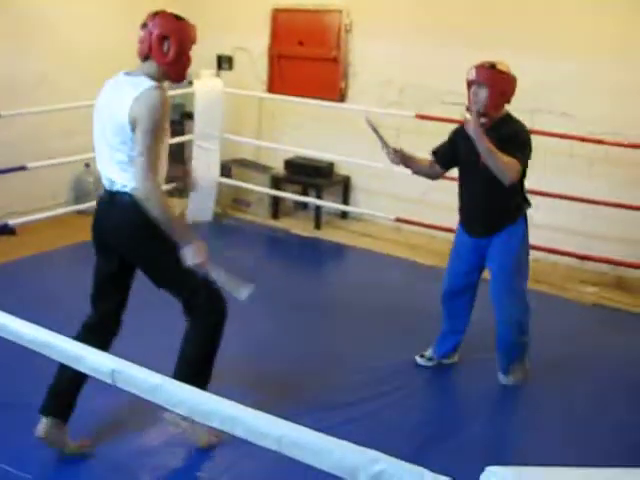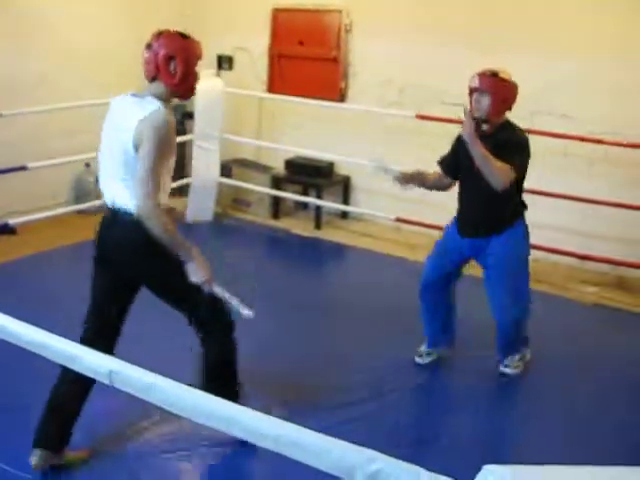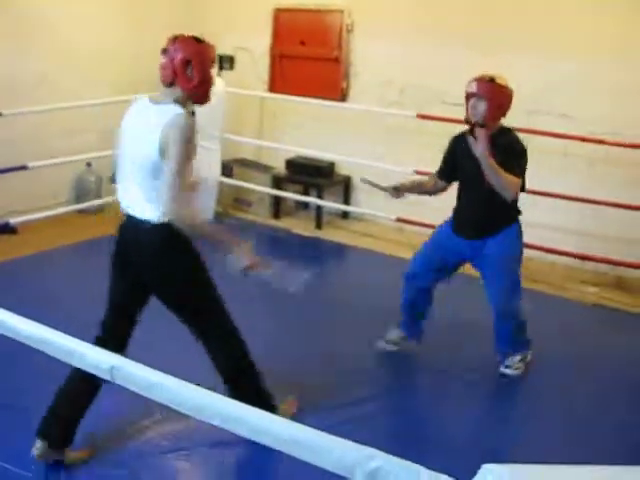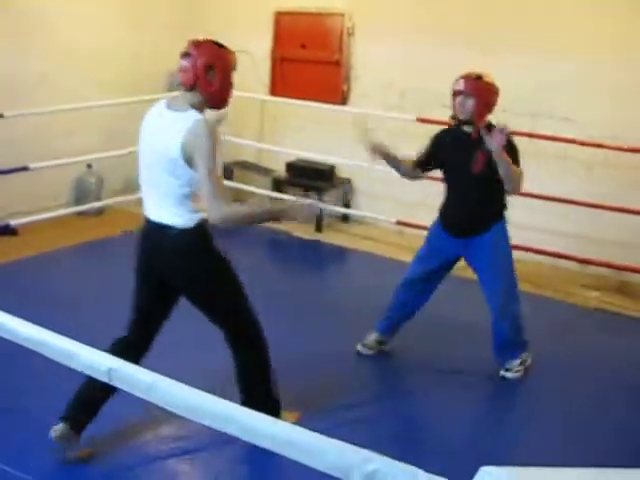
dt=0.1s
person 1, frame 1
left shoulder: (115, 84)
right shoulder: (151, 98)
right elbow: (145, 185)
left wrist: (167, 174)
right wrist: (188, 240)
left hip: (107, 213)
right hip: (136, 219)
left knee: (101, 319)
right knee: (208, 307)
left ankle: (53, 419)
person 1, frame 2
left shoulder: (122, 103)
right shoulder: (158, 119)
right elbow: (146, 205)
right wrist: (192, 257)
left hip: (110, 231)
right hip: (139, 236)
left knee: (96, 337)
right knee: (215, 320)
left ankle: (47, 445)
person 1, frame 3
left shoulder: (138, 108)
right shoulder: (178, 124)
right elbow: (174, 211)
right wrist: (233, 243)
left hip: (128, 236)
right hip: (160, 243)
left knee: (111, 338)
right knee: (219, 331)
left ankle: (52, 438)
right ankle: (262, 407)
person 1, frame 4
left shoulder: (156, 112)
right shoulder: (199, 129)
right elbow: (219, 213)
right wrist: (282, 211)
left hip: (151, 239)
right hip: (186, 246)
left knee: (135, 337)
right knee: (245, 332)
left ankle: (71, 421)
right ankle: (265, 418)
person 2, frame 1
left shoulder: (515, 132)
right shoulder: (463, 131)
left elbow: (510, 175)
right elbow: (433, 167)
left wrist: (481, 138)
right wrist: (405, 159)
left hip: (507, 230)
right hip: (470, 227)
left knee: (508, 301)
right knee: (456, 290)
left ankle: (514, 360)
right ankle: (446, 348)
person 2, frame 2
left shoulder: (514, 139)
right shoulder: (465, 138)
left elbow: (501, 181)
right elbow: (444, 179)
left wrist: (474, 143)
right wrist: (415, 178)
left hip: (504, 234)
right hip: (464, 227)
left knee: (507, 300)
right knee: (433, 281)
left ankle: (515, 350)
right ankle: (437, 342)
person 2, frame 3
left shoulder: (510, 144)
right shoulder: (461, 142)
left elbow: (510, 191)
right elbow: (440, 182)
left wrist: (485, 158)
right wrist: (410, 186)
left hip: (499, 235)
right hip: (458, 229)
left knee: (504, 299)
right knee: (418, 274)
left ankle: (516, 350)
right ankle: (408, 330)
person 2, frame 4
left shoulder: (500, 141)
right shoulder: (446, 138)
left elbow: (514, 186)
right elbow: (414, 170)
left wrist: (498, 153)
right wrist: (388, 156)
left hip: (487, 232)
right hip: (447, 228)
left knee: (502, 298)
right knee: (415, 281)
left ankle: (515, 354)
right ankle: (384, 333)
